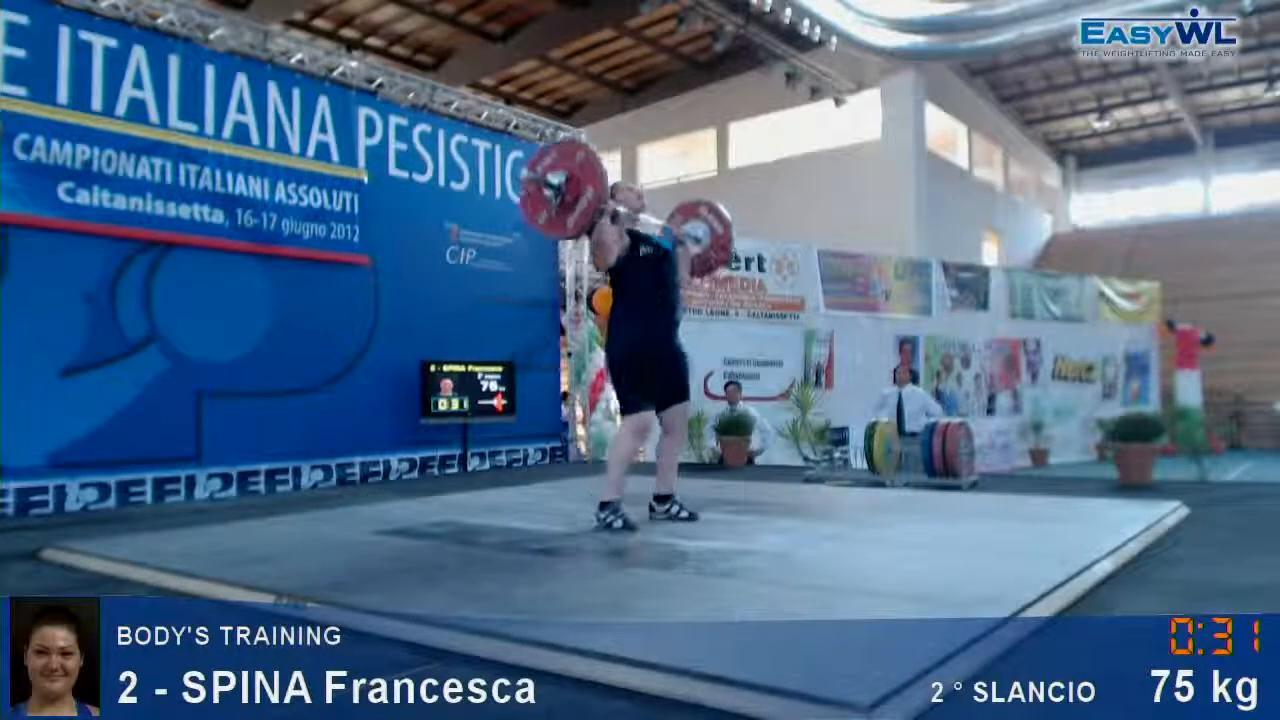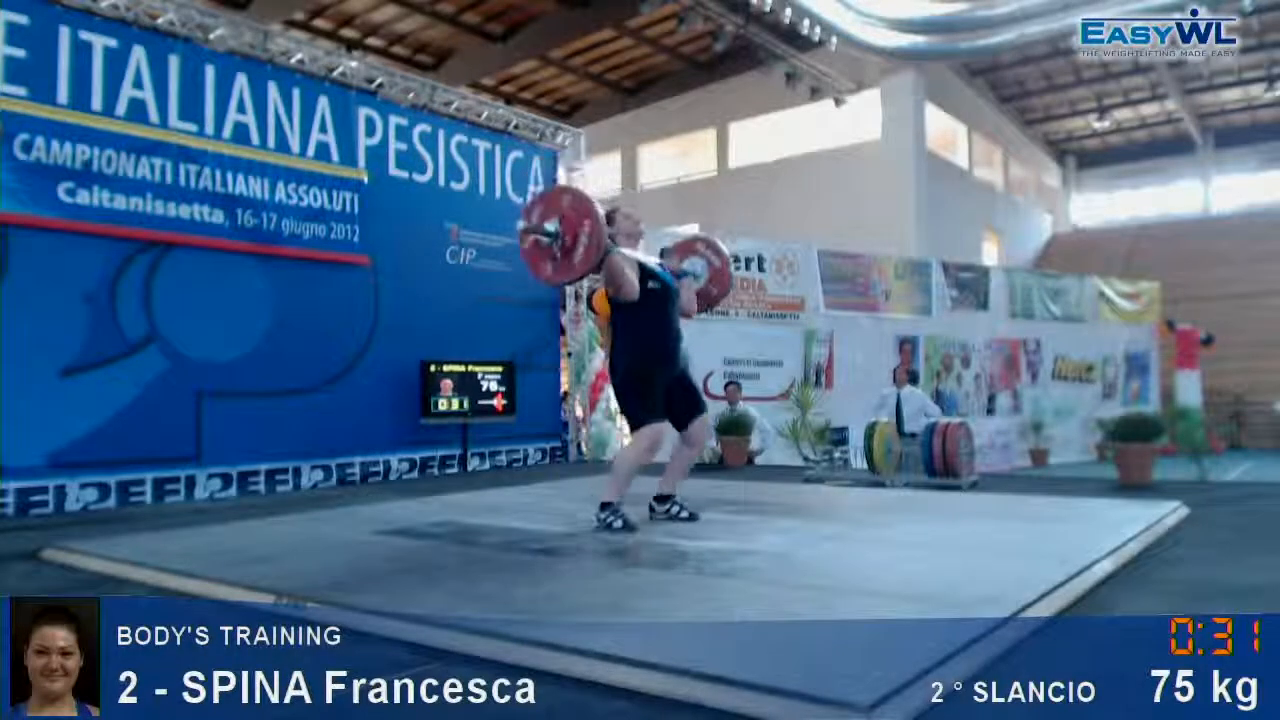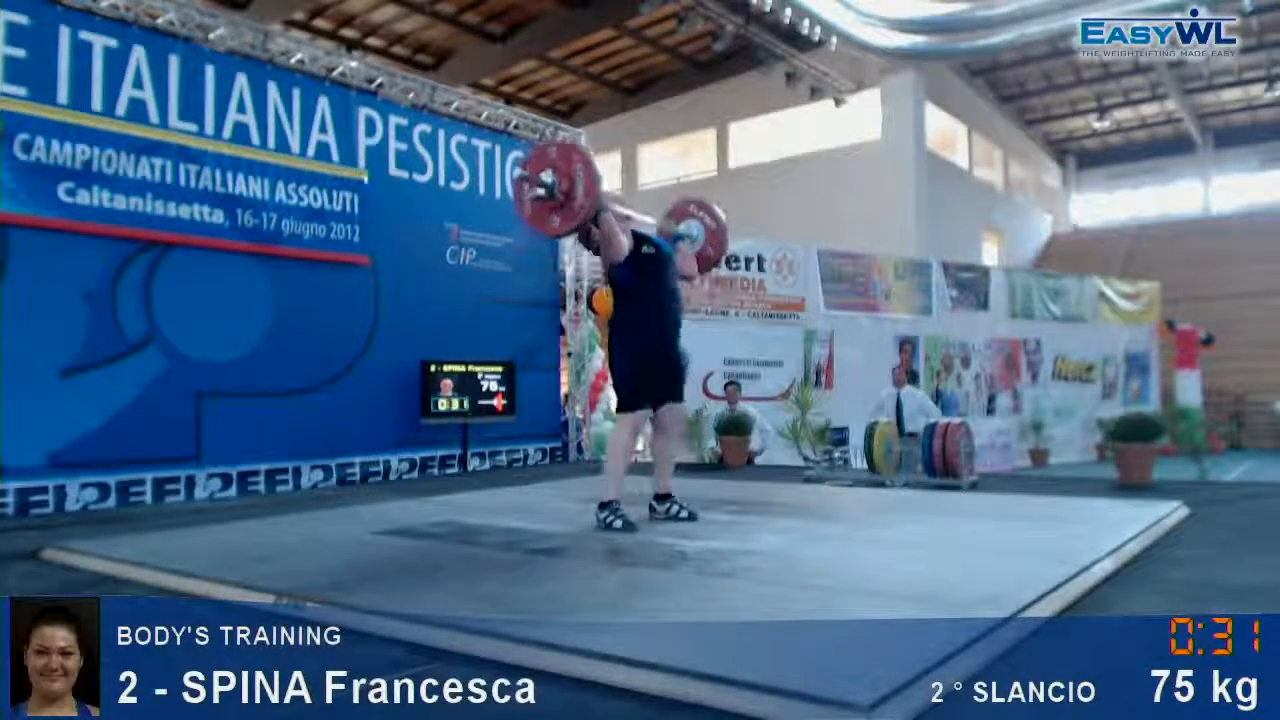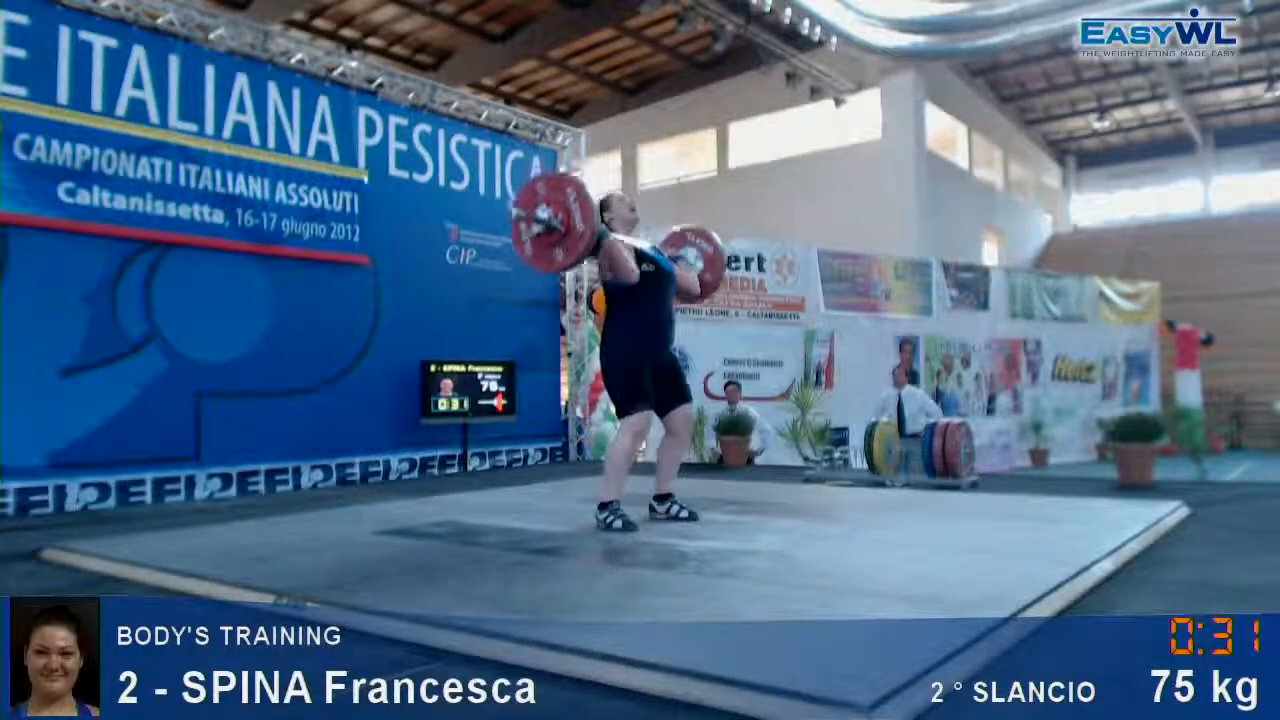
dt=0.3s
person 1, frame 1
left shoulder: (655, 239)
right shoulder: (617, 234)
left elbow: (681, 278)
right elbow: (603, 260)
left wrist: (682, 242)
right wrist: (602, 214)
left hip: (666, 343)
right hip: (631, 341)
left knee: (677, 422)
right knee: (639, 423)
left ankle: (663, 500)
right ankle: (608, 505)
person 1, frame 2
left shoulder: (656, 266)
right shoulder: (620, 262)
left elbow: (688, 308)
right elbow: (629, 292)
left wrist: (683, 275)
right wrist: (608, 252)
left hip: (671, 365)
right hip: (635, 366)
left knee: (699, 433)
right knee: (651, 435)
left ankle: (663, 500)
right ankle: (608, 507)
person 1, frame 3
left shoulder: (651, 238)
right shoulder: (615, 238)
left elbow: (689, 270)
right elbow: (617, 249)
left wrist: (677, 238)
right wrist: (601, 212)
left hip: (666, 346)
right hip: (633, 344)
left knee: (671, 421)
right knee: (632, 420)
left ankle: (662, 498)
right ankle: (608, 506)
person 1, frame 4
left shoulder: (653, 253)
right shoulder: (615, 247)
left elbow: (692, 288)
right elbow: (628, 273)
left wrist: (676, 259)
right wrist: (604, 236)
left hip: (658, 354)
right hip: (625, 353)
left knee: (682, 422)
right knee: (636, 424)
left ankle: (662, 499)
right ankle: (607, 506)
